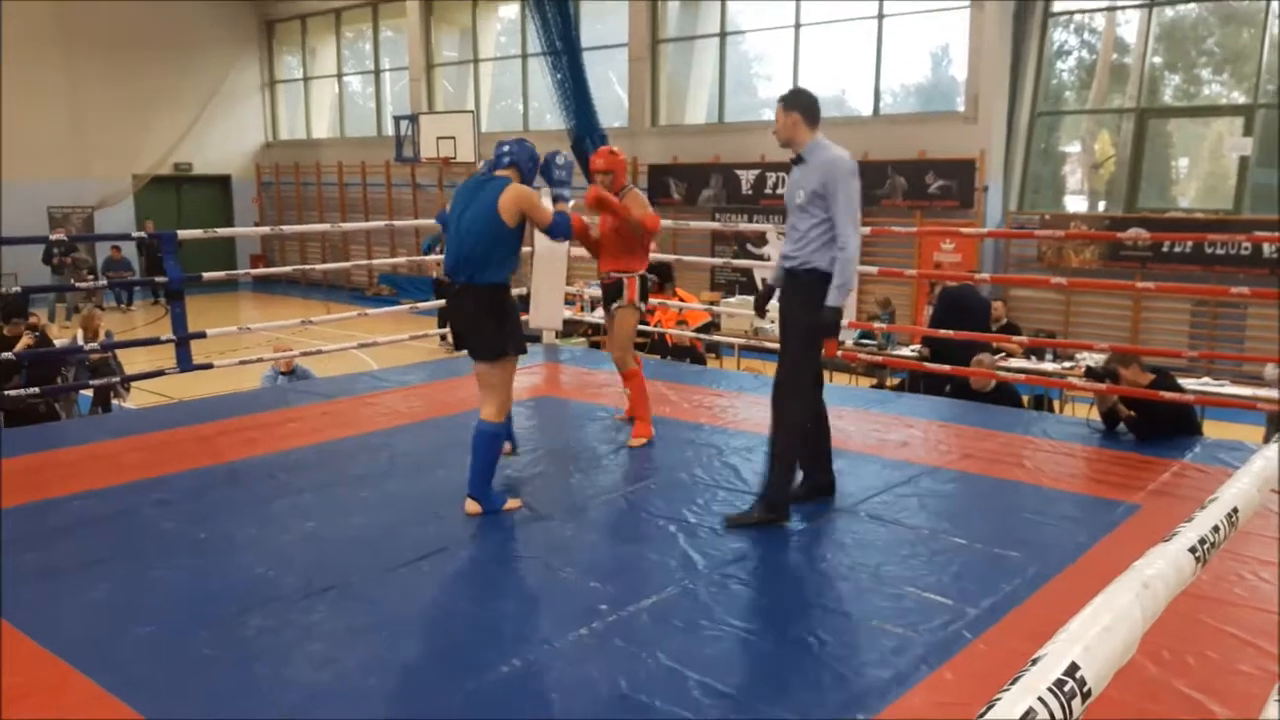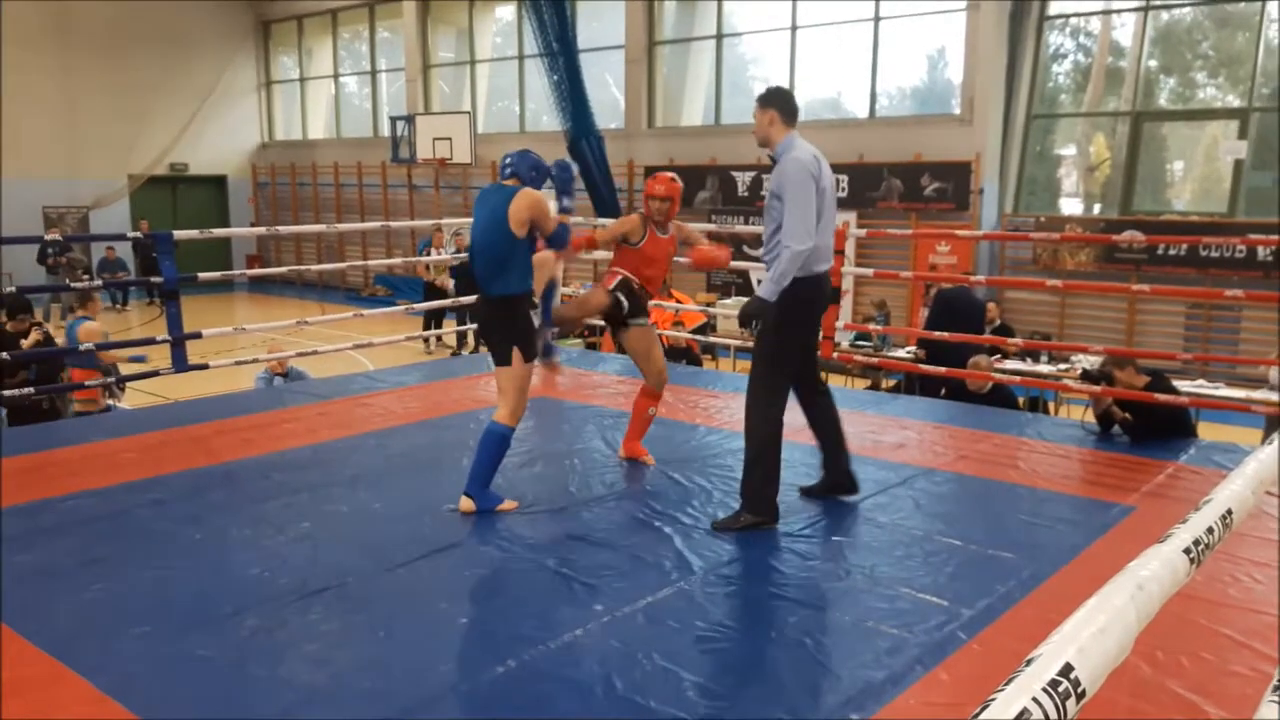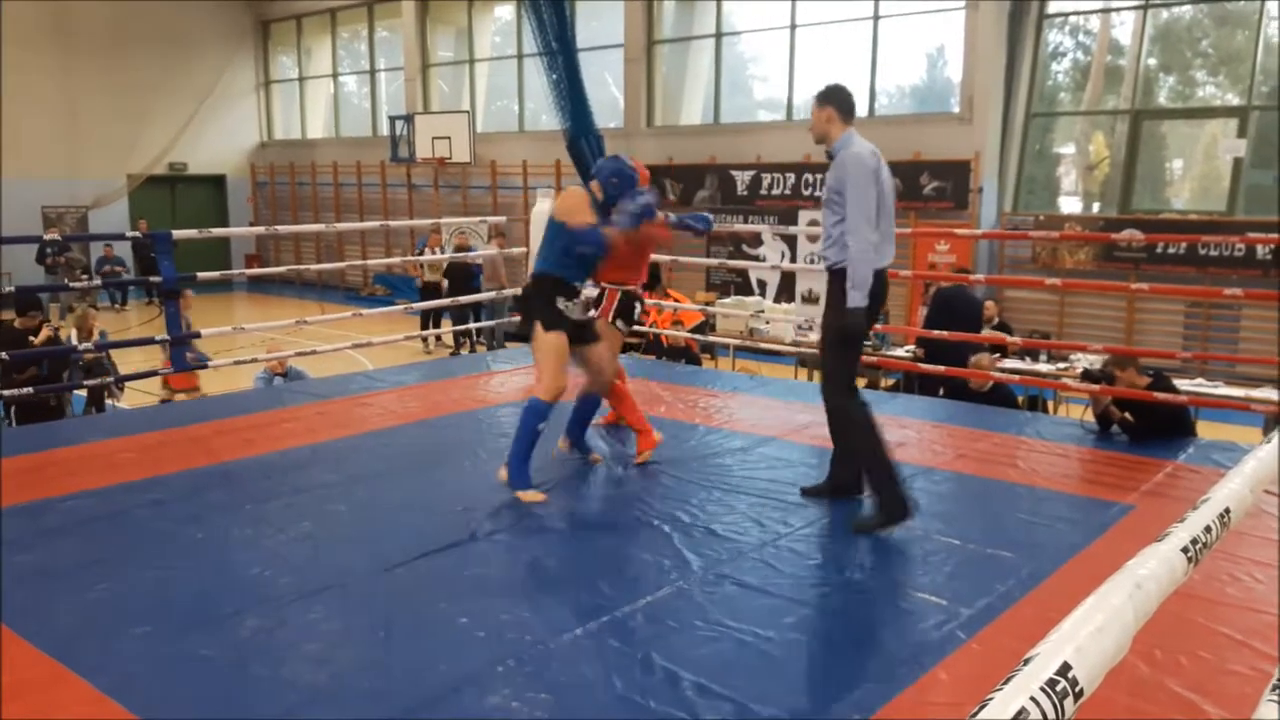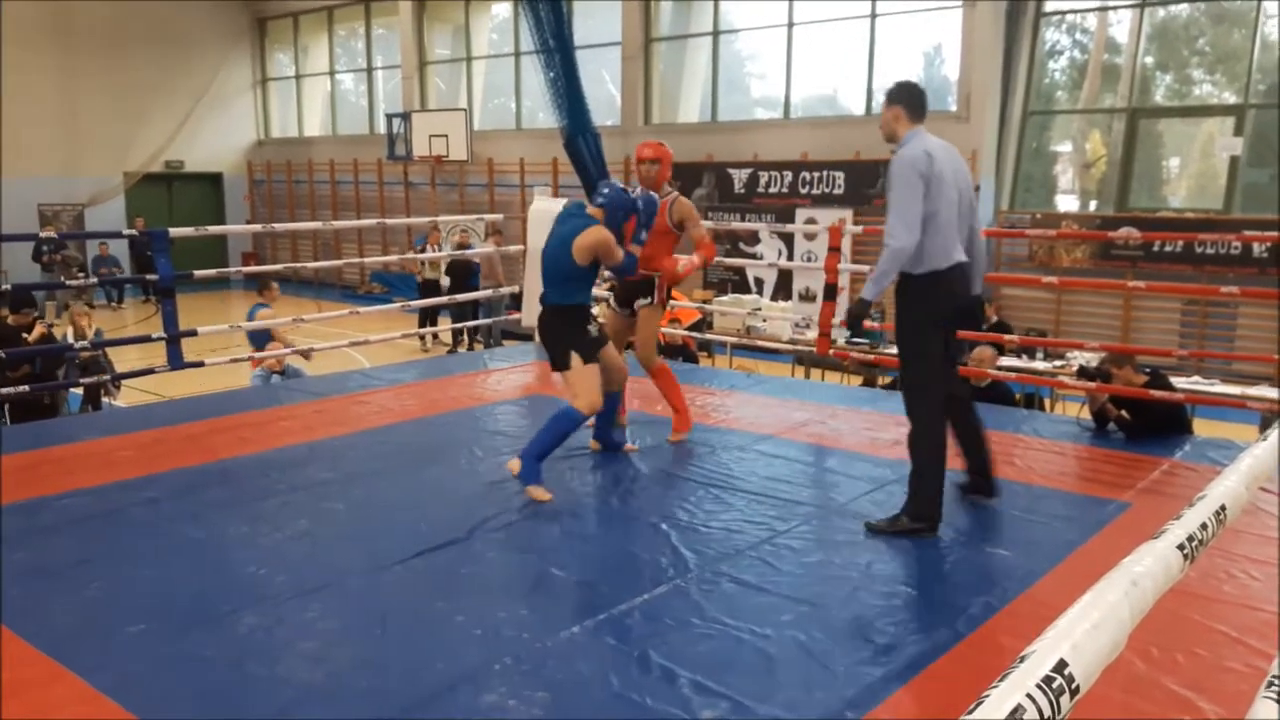
dt=0.5s
person 1, frame 1
left shoulder: (835, 162)
right shoulder: (799, 167)
left elbow: (848, 239)
left wrist: (835, 301)
right wrist: (775, 282)
left hip: (815, 286)
right hip: (795, 284)
left knee: (792, 387)
right knee: (803, 386)
left ankle: (774, 499)
right ankle: (818, 477)
person 1, frame 2
left shoulder: (795, 163)
right shoulder: (803, 158)
left elbow: (798, 241)
left wrist: (763, 296)
left hip: (796, 288)
right hip: (807, 286)
left knee: (766, 393)
right knee: (807, 382)
left ankle: (758, 504)
right ankle: (838, 474)
person 1, frame 3
left shoulder: (854, 158)
right shoulder: (852, 157)
left elbow: (862, 236)
left wrist: (856, 303)
left hip: (853, 285)
right hip: (851, 283)
left knee: (838, 388)
right knee: (841, 382)
left ankle: (890, 498)
right ankle: (844, 477)
person 1, frame 4
left shoulder: (909, 159)
right shoulder: (951, 154)
left elbow: (902, 238)
right elbow: (973, 228)
left wrist: (868, 295)
right wrist: (974, 288)
left hip: (924, 286)
right hip: (954, 282)
left knee: (924, 396)
right knee: (947, 383)
left ankle: (922, 511)
right ankle: (979, 475)
person 2, frame 1
left shoulder: (468, 185)
right shoulder: (519, 193)
left elbow: (446, 221)
right elbow: (561, 230)
right wrist: (560, 185)
left hip: (459, 299)
right hip: (490, 301)
left knee: (493, 387)
right knee: (496, 402)
left ankle: (501, 440)
right ankle: (479, 494)
person 2, frame 2
left shoulder: (487, 197)
right shoulder: (528, 198)
right elbow: (558, 236)
right wrist: (565, 195)
left hip: (494, 303)
right hip: (511, 310)
left knee: (547, 259)
right knee: (510, 409)
left ankle: (542, 344)
right ankle: (476, 494)
person 2, frame 3
left shoulder: (603, 206)
right shoulder: (576, 198)
right elbow: (589, 244)
right wrist: (625, 219)
left hip: (567, 297)
right hip: (545, 297)
left knee: (605, 373)
right knee: (552, 385)
left ankle: (575, 438)
right ankle: (516, 469)
person 2, frame 4
left shoulder: (572, 210)
right shoulder: (598, 236)
right elbow: (626, 271)
right wrist: (644, 229)
left hip: (569, 316)
right hip: (566, 324)
left knee: (615, 374)
right knee: (589, 403)
left ankle: (605, 438)
right ankle: (527, 463)
person 3, frame 1
left shoulder: (632, 198)
right shoulder: (603, 205)
left elbow: (651, 227)
left wrist: (611, 204)
right wrist: (582, 233)
left hip: (630, 284)
right hip: (610, 284)
left knee: (620, 354)
right knee: (622, 349)
left ankle: (643, 424)
right ankle: (638, 406)
person 3, frame 2
left shoulder: (682, 232)
right shoulder: (634, 223)
left elbow: (720, 256)
right elbow: (592, 239)
left wrist: (712, 255)
left hip: (637, 306)
right hip: (618, 288)
left knee: (657, 375)
right knee: (594, 304)
left ankle: (632, 444)
person 3, frame 3
left shoulder: (639, 212)
left hip: (616, 298)
right hip: (612, 296)
left knee: (601, 370)
right knee: (604, 363)
left ankle: (645, 434)
right ankle: (620, 410)
person 3, frame 4
left shoulder: (678, 205)
left elbow: (707, 249)
left wrist: (688, 264)
left hip: (655, 285)
right hip: (626, 282)
left knee: (646, 355)
left ankle: (682, 417)
right ankle: (614, 414)
